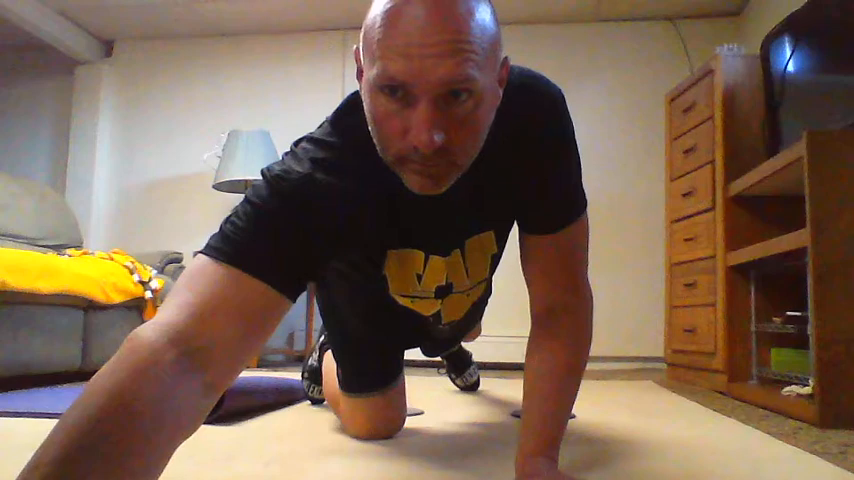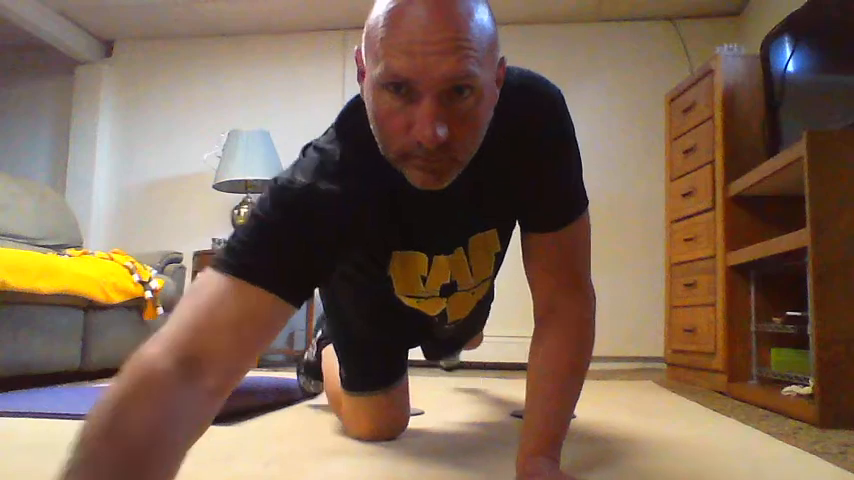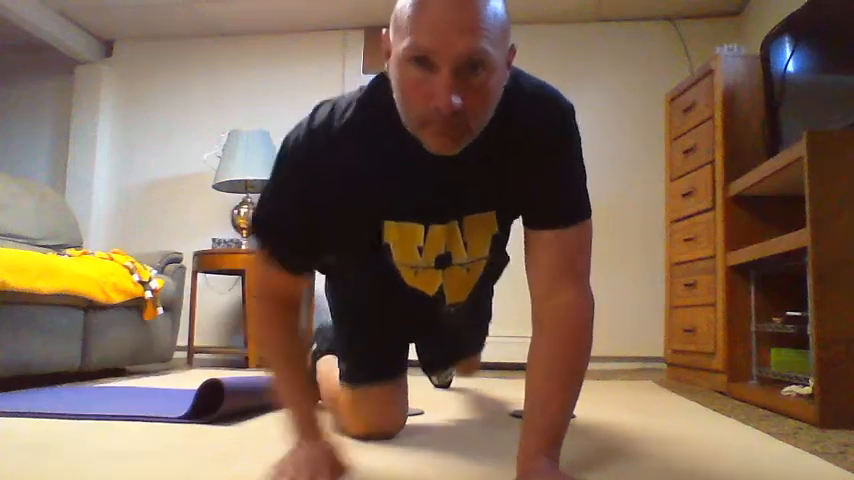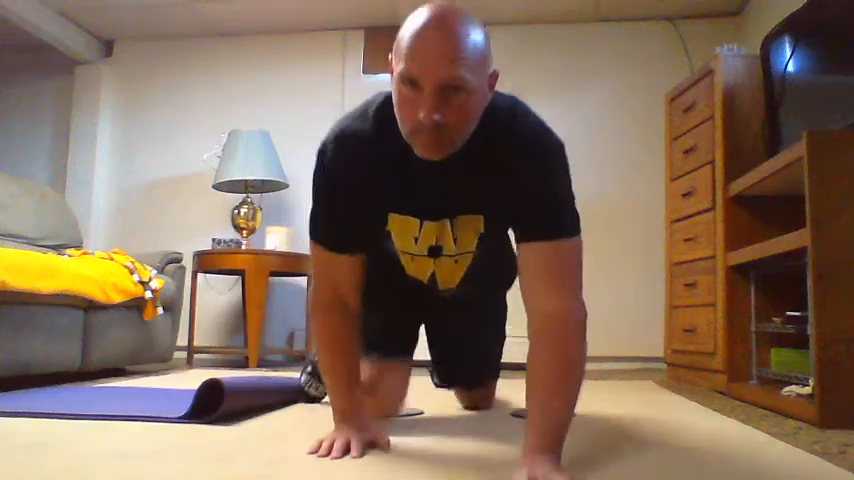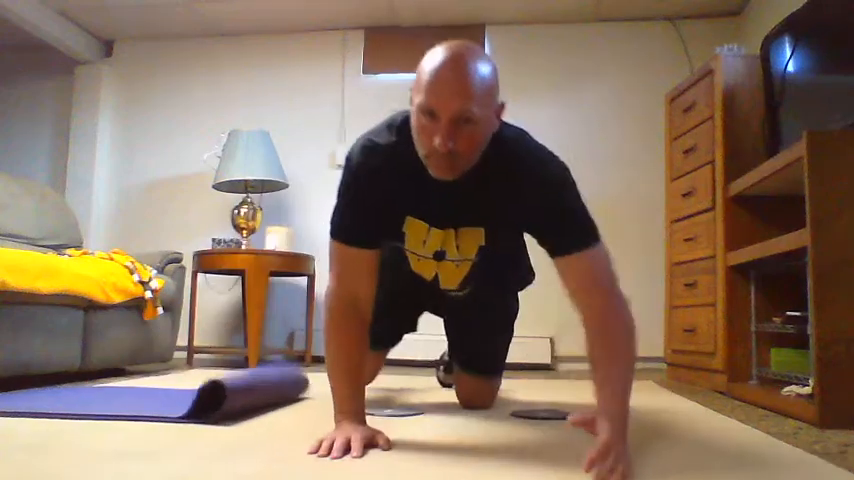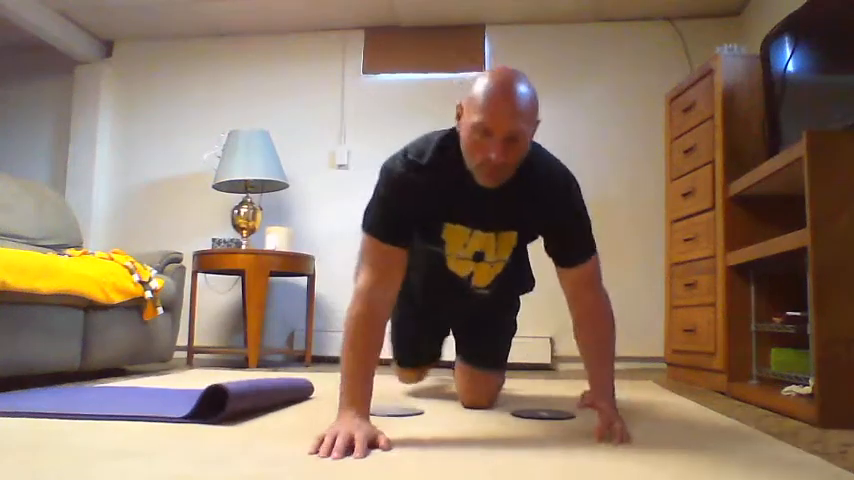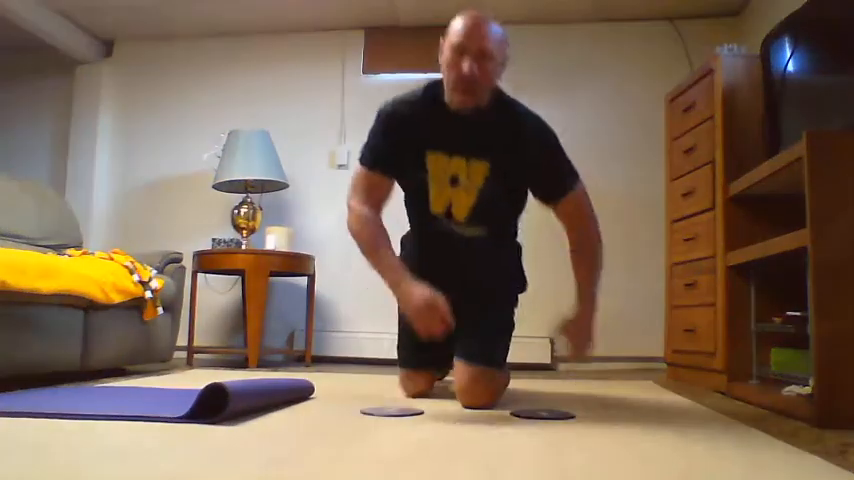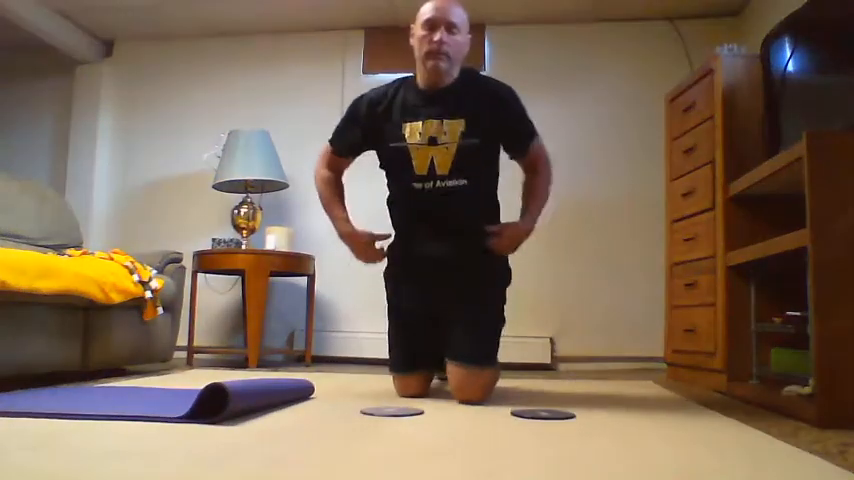
dt=0.3s
person 1, frame 1
left shoulder: (536, 117)
right shoulder: (313, 178)
left elbow: (560, 304)
right elbow: (183, 353)
left hip: (459, 295)
right hip: (366, 297)
left knee: (455, 333)
left ankle: (446, 347)
right ankle: (327, 360)
person 1, frame 2
left shoulder: (536, 118)
right shoulder: (320, 184)
left elbow: (564, 300)
right elbow: (182, 362)
left hip: (459, 294)
right hip: (368, 297)
left knee: (458, 340)
right ankle: (328, 356)
person 1, frame 3
left shoulder: (544, 123)
right shoulder: (324, 144)
left elbow: (563, 297)
right elbow: (275, 290)
right wrist: (308, 435)
left hip: (466, 287)
right hip: (369, 286)
left knee: (459, 361)
left ankle: (439, 355)
right ankle: (328, 356)
person 1, frame 4
left shoulder: (530, 147)
right shoulder: (347, 147)
left elbow: (557, 305)
right elbow: (334, 294)
right wrist: (348, 419)
left hip: (475, 284)
right hip: (386, 273)
left knee: (476, 400)
right knee: (381, 402)
left ankle: (444, 358)
right ankle: (327, 361)
person 1, frame 5
left shoulder: (535, 172)
right shoulder: (372, 159)
left elbow: (602, 299)
right elbow: (349, 292)
left wrist: (614, 416)
right wrist: (349, 417)
left hip: (487, 284)
right hip: (401, 269)
left knee: (477, 398)
right knee: (359, 370)
left ankle: (457, 359)
person 1, frame 6
left shoulder: (553, 185)
right shoulder: (409, 170)
left elbow: (587, 295)
right elbow: (373, 285)
left wrist: (605, 398)
right wrist: (353, 410)
left hip: (495, 289)
right hip: (425, 278)
left knee: (476, 396)
right knee: (410, 373)
left ankle: (472, 364)
person 1, frame 7
left shoulder: (528, 132)
right shoulder: (400, 117)
left elbow: (581, 221)
right elbow: (361, 208)
left wrist: (585, 311)
right wrist: (404, 287)
left hip: (491, 277)
right hip: (425, 269)
left knee: (476, 395)
right knee: (415, 388)
left ankle: (474, 357)
right ankle: (444, 356)
person 1, frame 8
left shoulder: (495, 98)
right shoulder: (375, 106)
left elbow: (538, 164)
right elbow: (327, 167)
left wrist: (527, 223)
right wrist: (345, 229)
left hip: (477, 265)
right hip: (410, 267)
left knee: (472, 392)
right knee: (410, 389)
left ankle: (456, 356)
right ankle: (435, 353)
